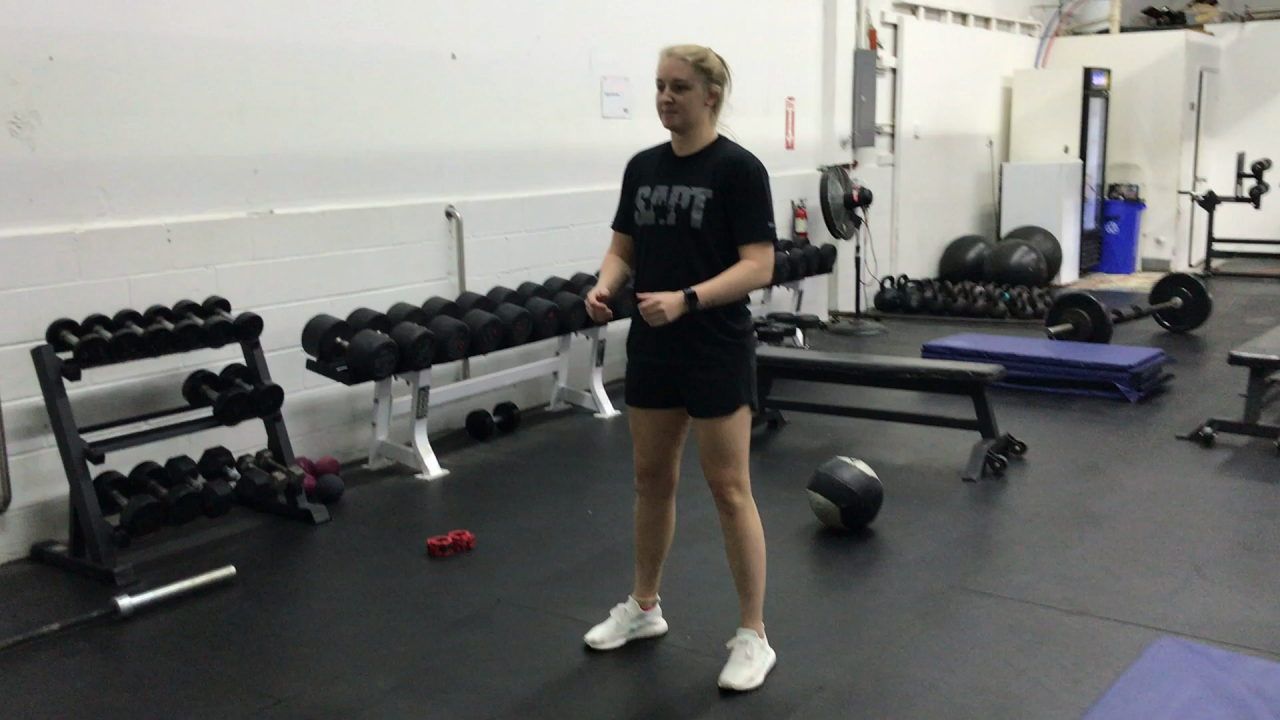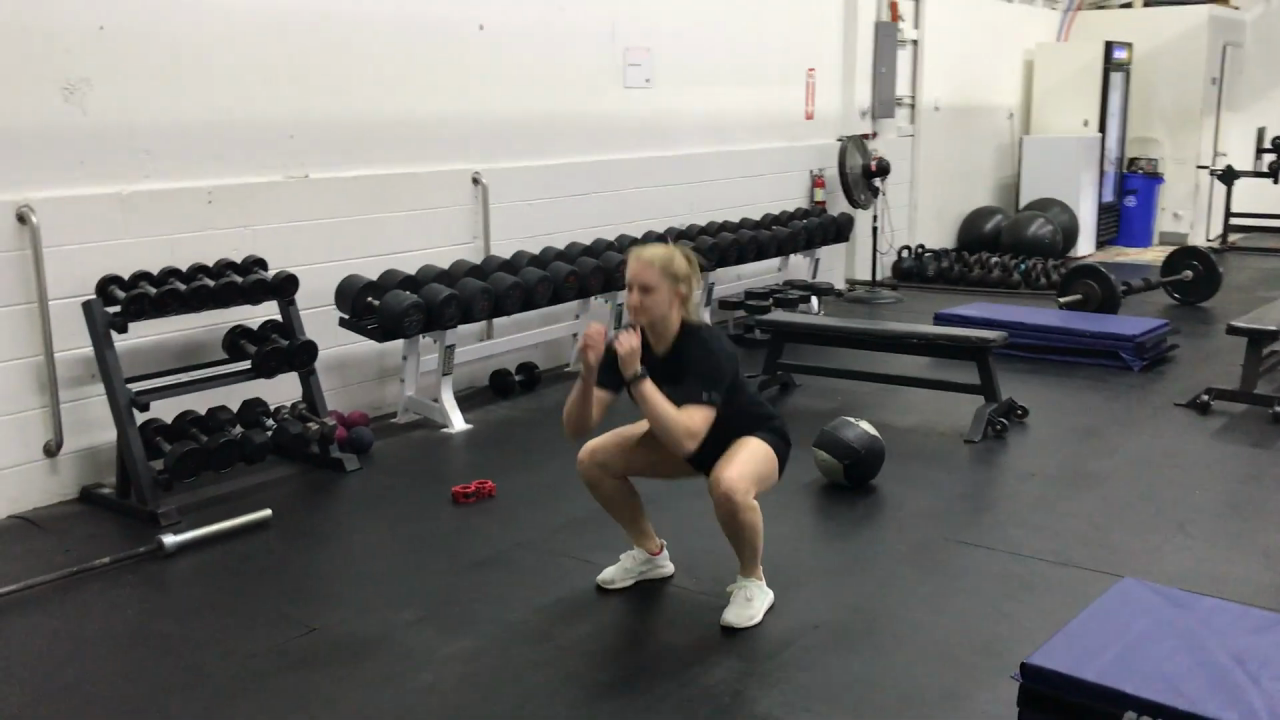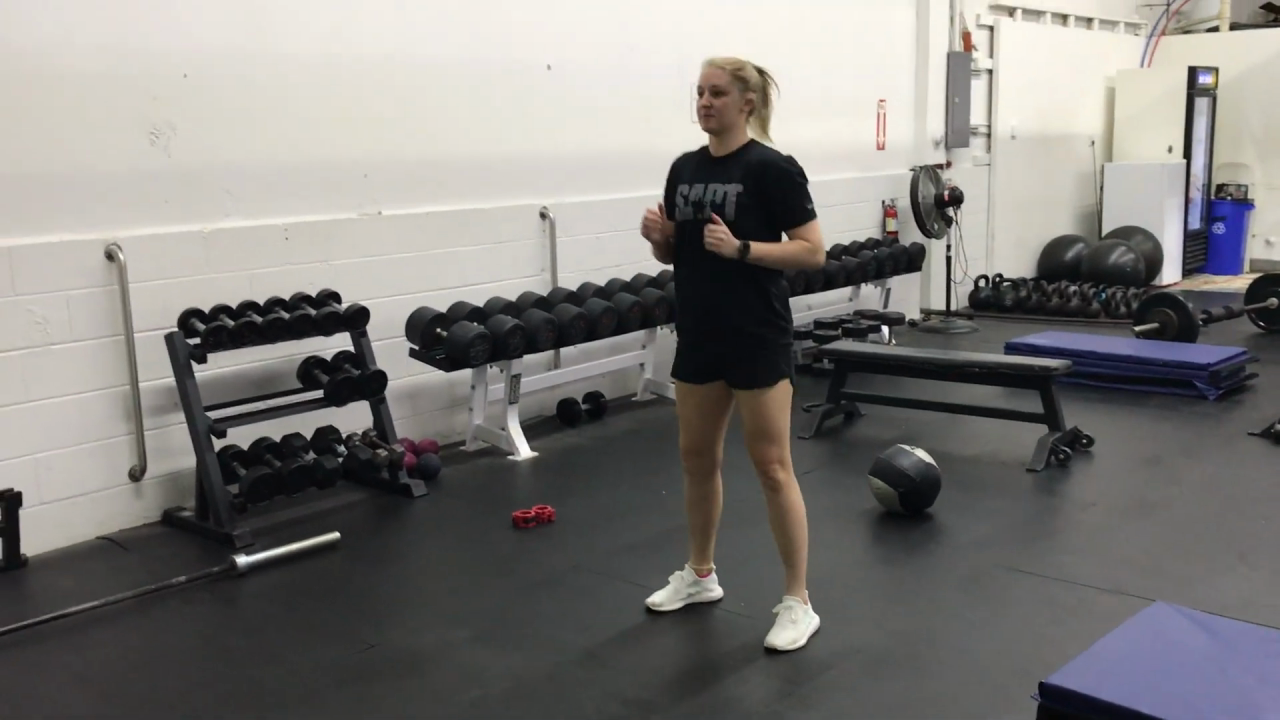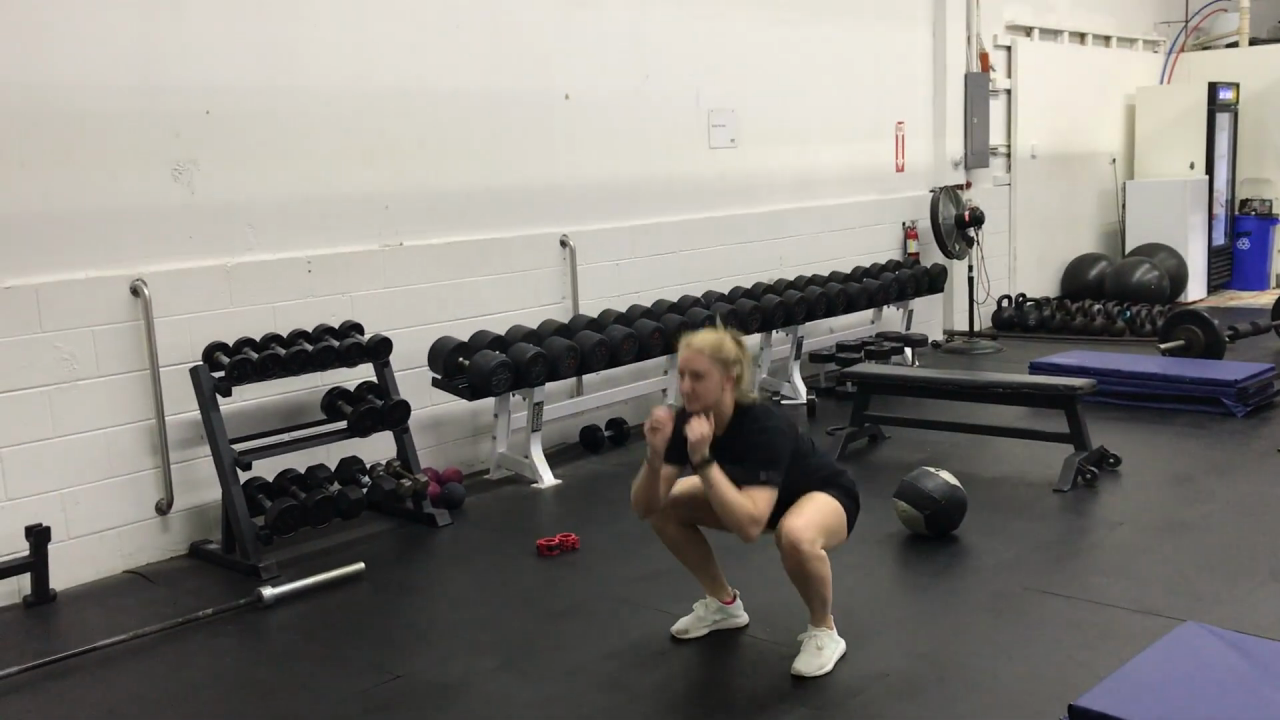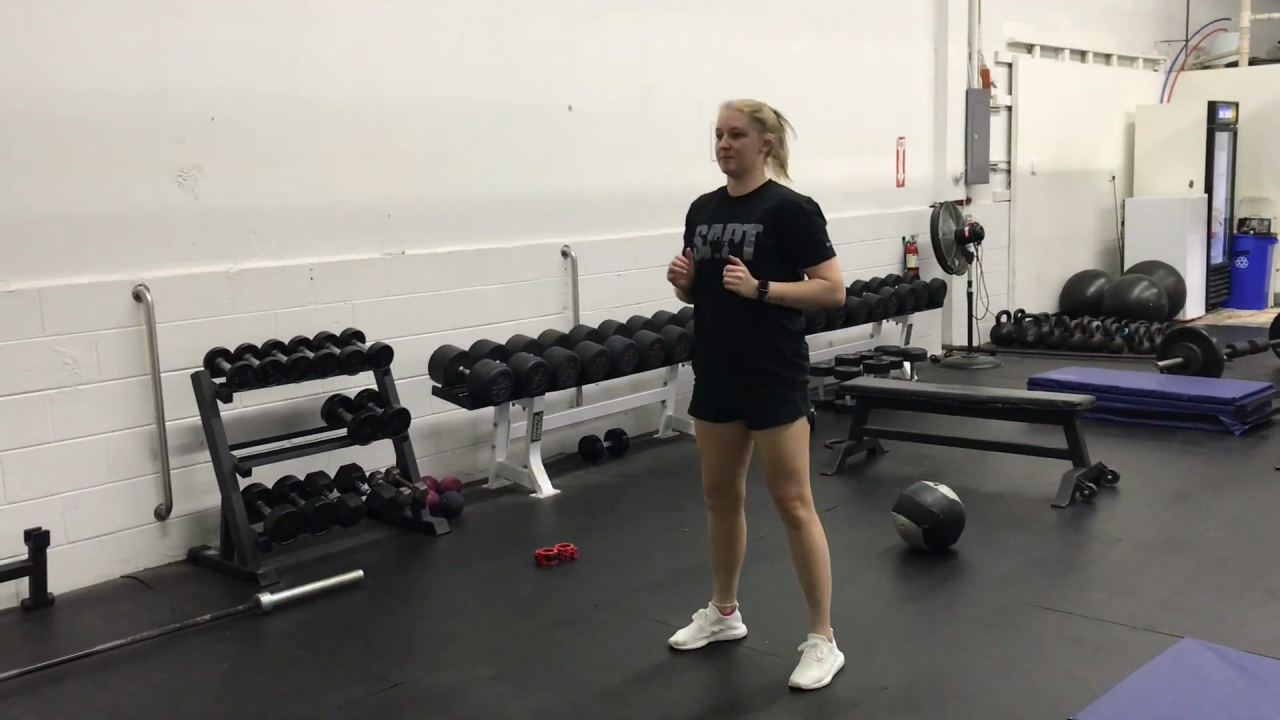
dt=1s
person 1, frame 1
left shoulder: (738, 168)
right shoulder: (642, 167)
left elbow: (758, 267)
right elbow: (623, 250)
left wrist: (686, 300)
right wrist: (603, 289)
left hip: (717, 353)
right hip: (650, 349)
left knee: (728, 488)
right knee: (651, 480)
left ankle: (753, 636)
right ankle: (643, 608)
person 1, frame 2
left shoulder: (708, 348)
right shoulder: (626, 345)
left elbow: (685, 439)
right elbow: (575, 428)
left wrist: (636, 375)
right wrist: (588, 372)
left hip: (756, 438)
left knee: (728, 486)
right knee: (593, 461)
left ankle: (751, 581)
right ankle: (650, 553)
person 1, frame 3
left shoulder: (772, 168)
right shoulder: (683, 168)
left elbow: (812, 252)
right elbow: (673, 254)
left wrist: (739, 248)
right wrist: (657, 236)
left hip: (758, 338)
right hip: (697, 336)
left knee: (771, 466)
right knee: (697, 460)
left ankle: (798, 603)
right ankle: (700, 576)
person 1, frame 4
left shoulder: (764, 425)
right shoulder: (686, 421)
left elbow: (750, 526)
right elbow: (645, 509)
left wrist: (703, 460)
right wrist: (655, 455)
left hip: (826, 496)
left knee: (796, 536)
right knee: (666, 510)
left ankle: (823, 628)
right ankle: (723, 602)
person 1, frame 5
left shoulder: (790, 208)
right shoulder: (702, 208)
left elbow: (833, 290)
left wrist: (759, 288)
right wrist: (680, 279)
left hip: (774, 378)
right hip: (714, 375)
left knee: (792, 504)
right knee: (721, 498)
left ankle: (823, 641)
right ankle: (723, 613)
